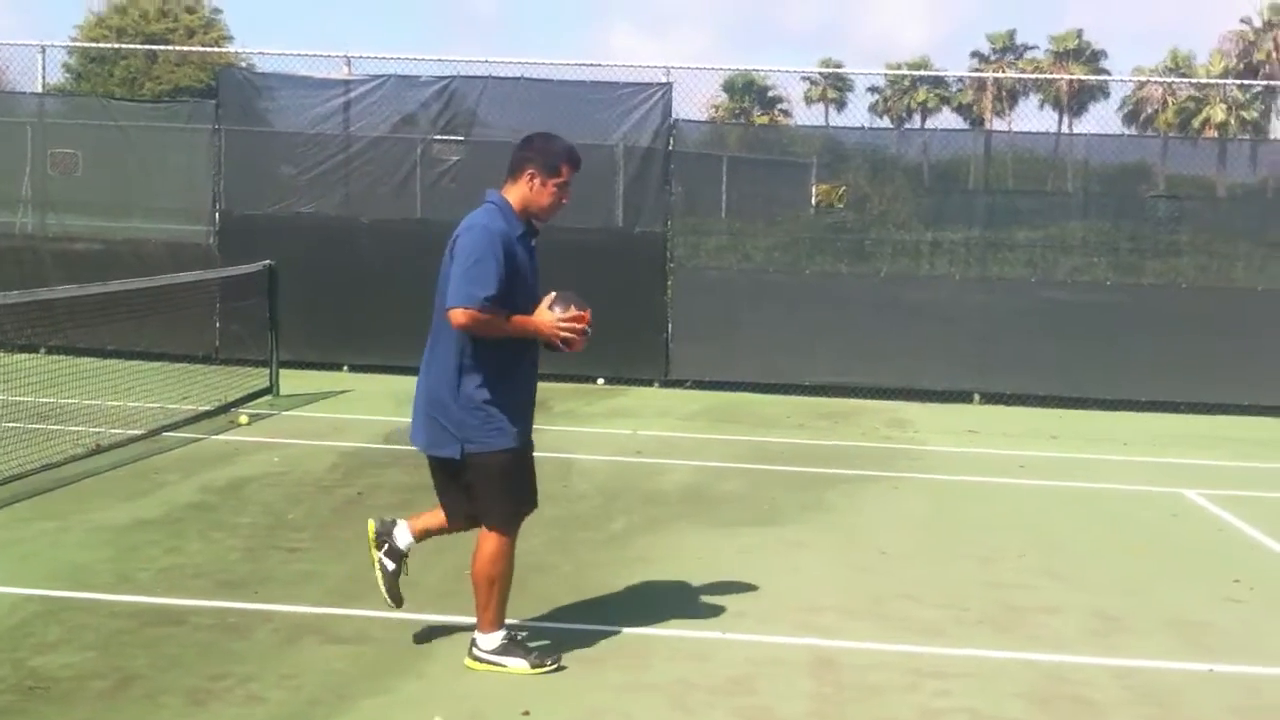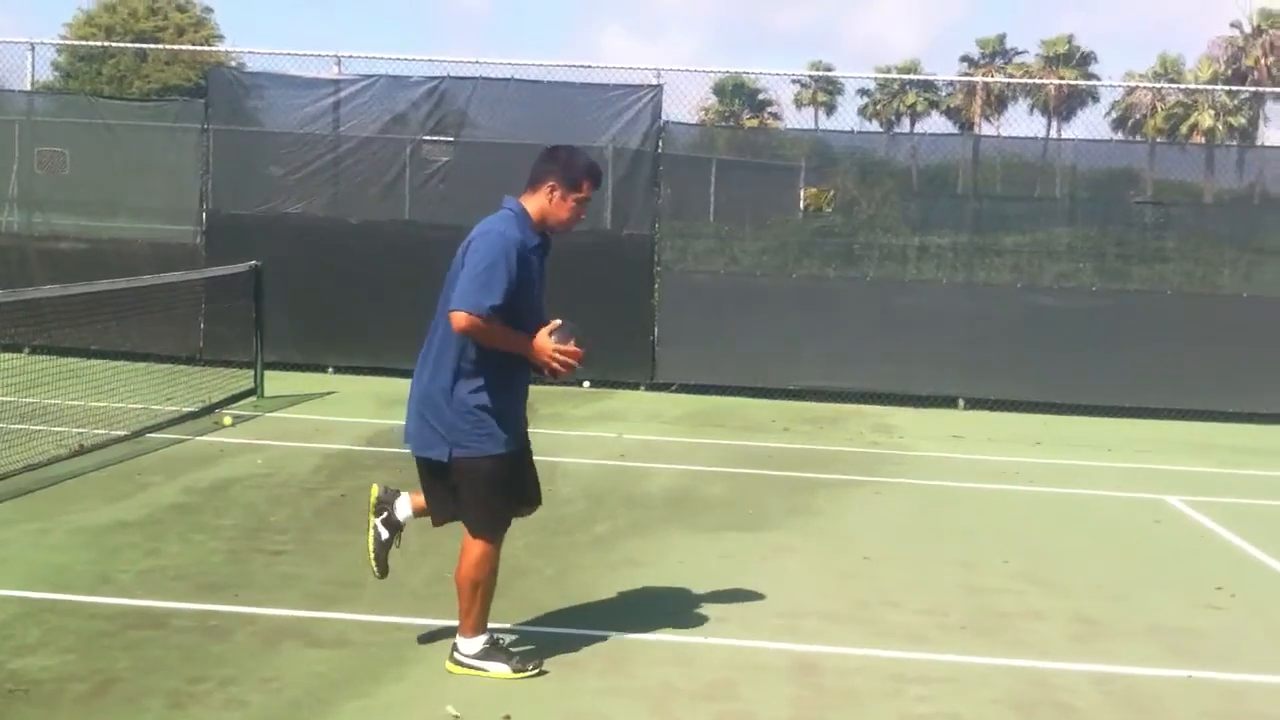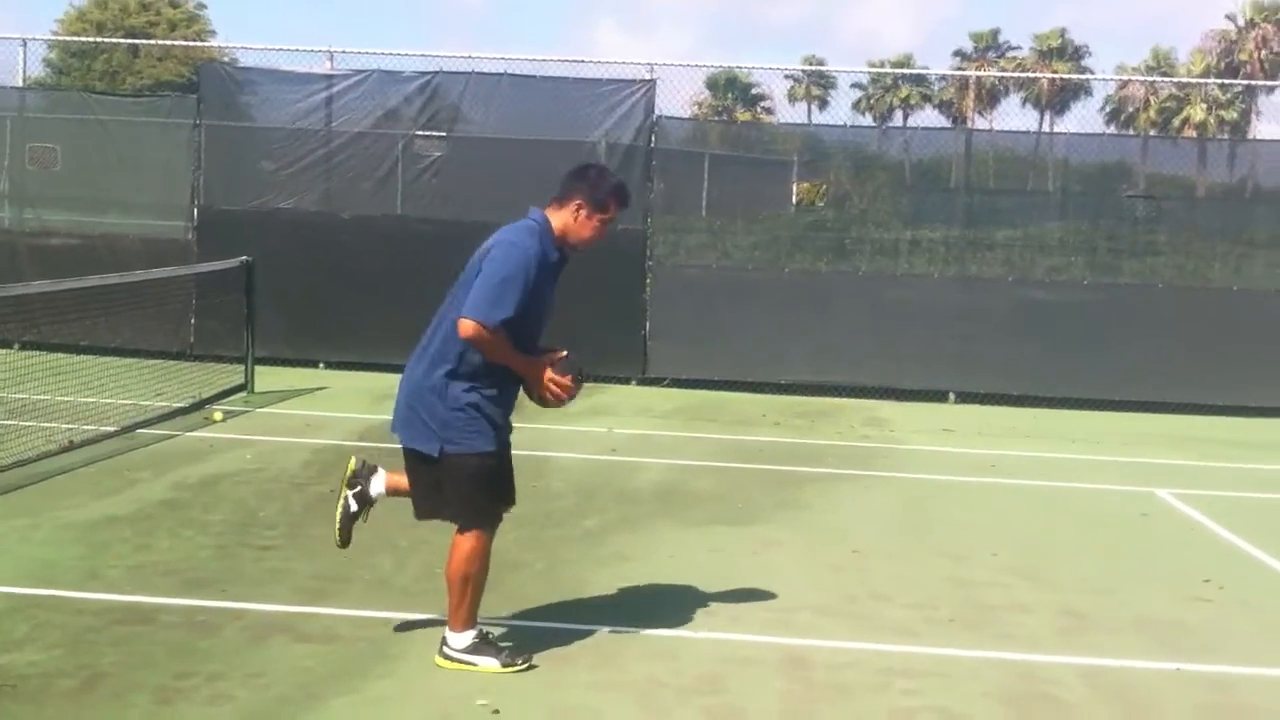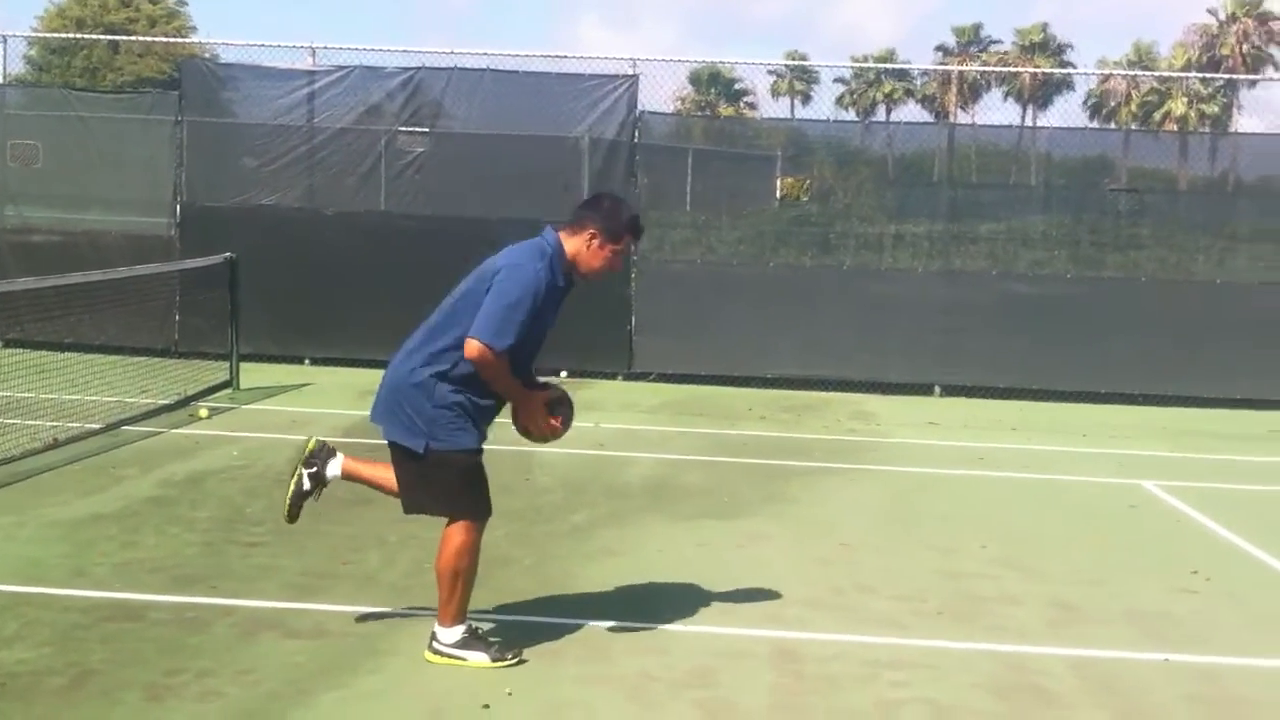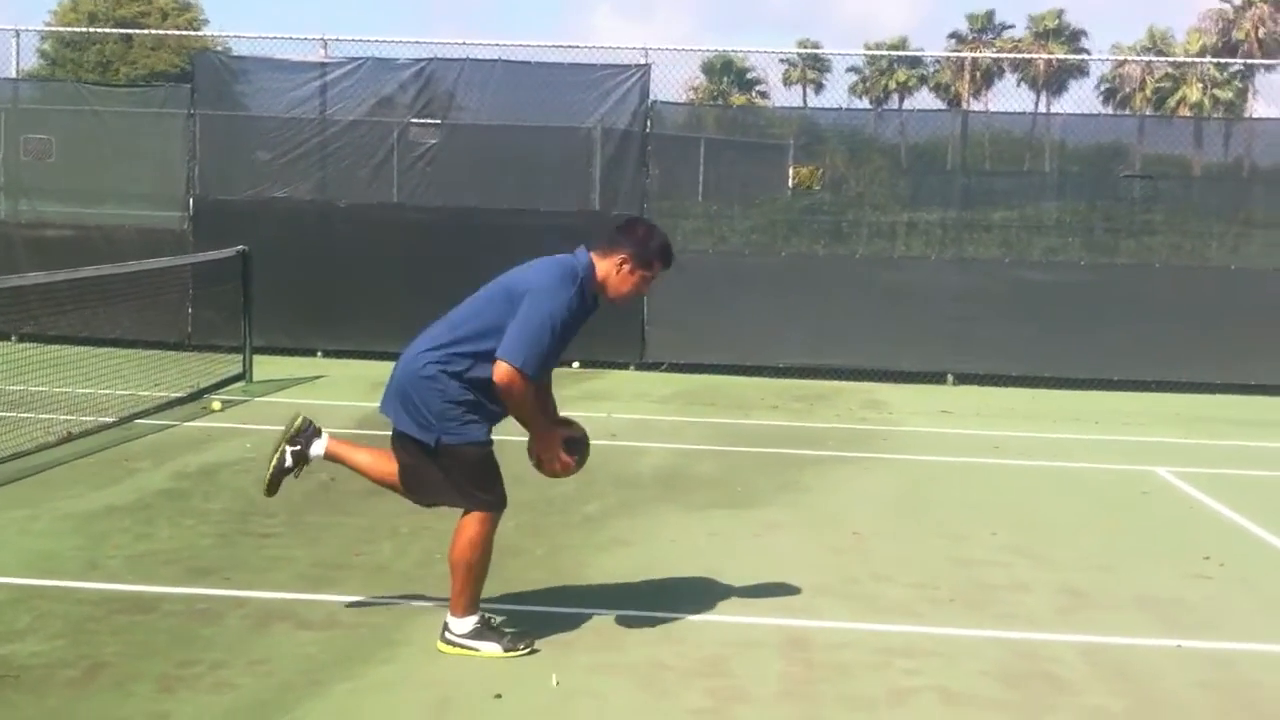
dt=0.2s
person 1, frame 1
left shoulder: (515, 231)
right shoulder: (486, 231)
right elbow: (464, 314)
left wrist: (545, 327)
right wrist: (533, 327)
left hip: (494, 402)
right hip: (472, 406)
left knee: (505, 507)
right knee: (500, 521)
left ankle: (400, 535)
right ankle: (489, 642)
person 1, frame 2
left shoulder: (526, 239)
right shoulder: (502, 238)
right elbow: (465, 318)
left wrist: (543, 347)
right wrist: (531, 349)
left hip: (488, 404)
right hip: (463, 407)
left knee: (516, 501)
right knee: (487, 526)
left ankle: (397, 507)
right ankle: (470, 647)
person 1, frame 3
left shoulder: (543, 247)
right shoulder: (523, 249)
right elbow: (473, 327)
left wrist: (539, 366)
right wrist: (532, 371)
left hip: (460, 396)
right hip: (451, 399)
left knee: (491, 502)
right knee: (479, 519)
left ankle: (373, 483)
right ankle: (460, 642)
person 1, frame 4
left shoulder: (548, 266)
right shoulder: (531, 272)
right elbow: (480, 351)
left wrist: (531, 396)
right wrist: (526, 404)
left hip: (426, 389)
right hip: (431, 395)
left knee: (425, 487)
right knee: (468, 513)
left ankle: (330, 464)
right ankle: (450, 636)
person 1, frame 5
left shoulder: (572, 281)
right shoulder: (557, 291)
left elbow: (535, 365)
right elbow: (509, 376)
left wrist: (550, 426)
right wrist: (545, 438)
left hip: (430, 379)
right hip: (438, 387)
left knee: (417, 484)
right knee: (484, 504)
left ankle: (313, 444)
right ankle: (462, 627)
